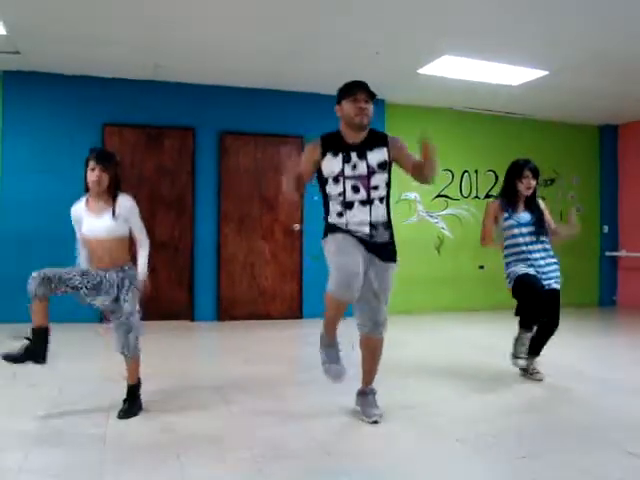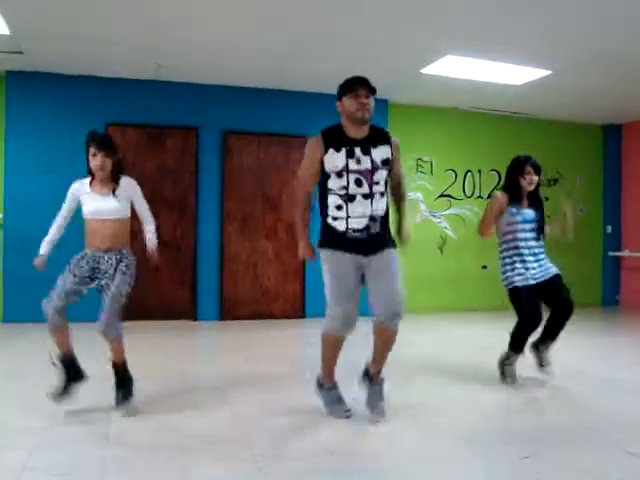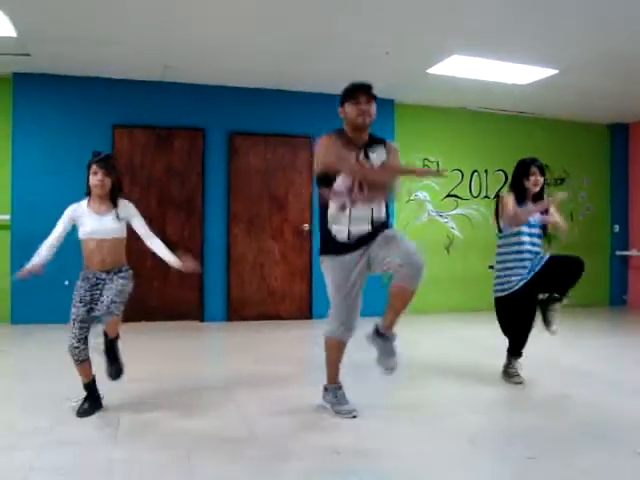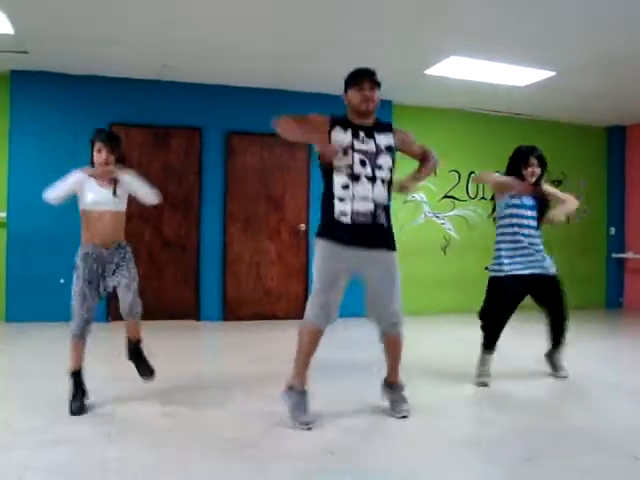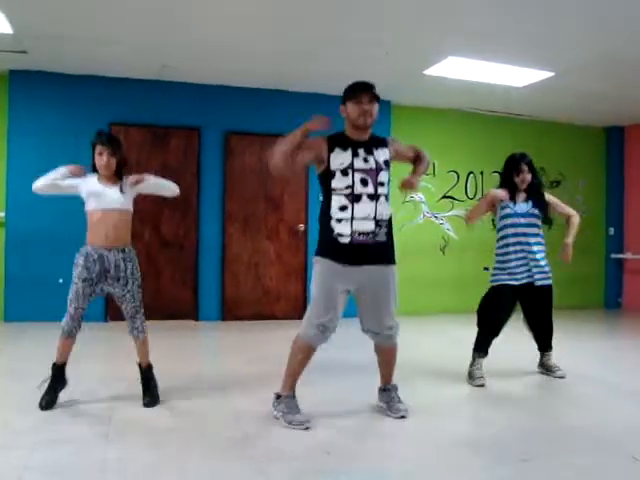
dt=0.2s
person 1, frame 1
left shoulder: (389, 144)
right shoulder: (320, 148)
left elbow: (425, 177)
right elbow: (294, 190)
left wrist: (429, 159)
right wrist: (290, 178)
left hip: (381, 246)
right hip: (342, 238)
left knee: (374, 321)
right knee: (346, 283)
left ankle: (366, 392)
right ankle: (328, 340)
person 1, frame 2
left shoulder: (388, 143)
right shoulder: (320, 144)
left elbow: (398, 184)
right elbow: (303, 195)
left wrist: (401, 223)
right wrist: (303, 239)
left hip: (380, 244)
right hip: (337, 245)
left knee: (391, 309)
right knee: (342, 317)
left ankle: (374, 376)
right ankle: (326, 383)
person 1, frame 3
left shoulder: (386, 149)
right shoulder: (329, 143)
left elbow: (387, 185)
right elbow: (360, 169)
left wrist: (353, 195)
right wrist: (420, 172)
left hip: (379, 237)
right hip: (339, 248)
left knee: (411, 262)
right knee: (343, 321)
left ankle: (384, 332)
right ankle: (332, 388)
person 1, frame 4
left shoulder: (391, 134)
right shoulder: (328, 126)
left elbow: (429, 156)
right elbow: (282, 124)
left wrist: (415, 178)
right wrist: (322, 144)
left hip: (379, 240)
right hip: (335, 239)
left knee: (389, 318)
right knee: (320, 311)
left ankle: (393, 386)
right ankle: (295, 389)
person 1, frame 5
left shoulder: (386, 147)
right shoulder: (325, 146)
left elbow: (420, 156)
right elbow: (277, 165)
left wrist: (415, 176)
right wrist: (303, 132)
left hip: (379, 259)
right hip: (334, 258)
left knee: (385, 329)
right knee: (318, 326)
left ankle: (388, 390)
right ankle: (284, 396)
person 2, frame 1
left shoulder: (125, 203)
right shoulder: (78, 209)
left elbow: (142, 240)
right elbow: (83, 246)
left wrist: (142, 273)
right wrist: (86, 272)
left hip: (123, 276)
right hip: (90, 274)
left knee: (129, 334)
right knee: (38, 280)
left ankle: (133, 395)
right ankle: (37, 346)
person 2, frame 2
left shoulder: (128, 185)
right shoulder: (79, 188)
left elbow: (147, 217)
right elbow: (62, 219)
left wrist: (151, 242)
right wrist: (44, 250)
left hip: (120, 259)
right hip: (90, 258)
left knee: (108, 319)
right knee: (53, 307)
left ankle: (123, 377)
right ankle: (71, 369)
person 2, frame 3
left shoulder: (123, 206)
right shoulder: (76, 210)
left elbow: (148, 237)
right elbow: (54, 238)
left wrist: (174, 260)
right wrist: (35, 263)
left hip: (119, 275)
right hip: (88, 279)
left knee: (109, 305)
right knee: (76, 343)
left ankle: (112, 347)
right ankle: (92, 395)
person 2, frame 4
left shoulder: (125, 180)
right shoulder: (80, 180)
left elbow: (153, 199)
right elbow: (51, 197)
left wrist: (125, 175)
right wrist: (79, 176)
left hip: (120, 254)
right hip: (88, 256)
left knee: (129, 301)
right knee: (80, 319)
left ankle: (135, 349)
right ankle: (78, 387)
person 2, frame 5
left shoulder: (130, 184)
right shoulder: (84, 183)
left elbow: (174, 190)
right elbow: (38, 187)
left wrist: (147, 180)
right wrist: (65, 171)
left hip: (124, 257)
right hip: (90, 256)
left knee: (135, 318)
right knee: (73, 317)
left ankle: (147, 378)
right ankle: (57, 379)
person 3, frame 1
left shoulder: (538, 205)
right shoulder: (497, 206)
left elbow: (555, 233)
right elbow: (485, 241)
left wrist: (570, 228)
right wrist: (494, 232)
left hip: (548, 271)
right hip: (521, 270)
left knee: (550, 323)
right knee: (535, 293)
left ankle: (529, 360)
right ankle: (524, 335)
person 3, frame 2
left shoulder: (537, 202)
right shoulder: (501, 199)
right elbow: (482, 232)
right wrist: (499, 227)
left hip: (542, 267)
right hip: (517, 271)
left knee: (564, 306)
right knee: (531, 317)
left ankle: (541, 346)
right ankle: (509, 358)
person 3, frame 3
left shoulder: (545, 204)
right shoulder: (508, 198)
left elbow: (561, 226)
right elbow: (514, 217)
left wrist: (547, 217)
right wrist: (543, 204)
left hip: (537, 266)
right hip: (511, 274)
left knee: (574, 266)
right knee: (520, 325)
left ankle: (549, 303)
right ankle: (511, 364)
person 3, frame 4
left shoulder: (542, 191)
right shoulder: (502, 186)
left elbow: (572, 202)
right elbow: (480, 178)
left wrist: (561, 211)
right wrist: (510, 182)
left hip: (537, 262)
right hip: (507, 264)
left knee: (557, 310)
right knee: (496, 313)
left ankle: (555, 355)
right ankle: (485, 361)
person 3, frame 5
left shoulder: (541, 197)
right shoulder: (500, 196)
left elbow: (573, 215)
right elbow: (470, 219)
left wrist: (569, 240)
right wrist: (489, 199)
left hip: (538, 273)
right hip: (507, 274)
left knee: (542, 320)
right knee: (493, 318)
left ankle: (546, 360)
right ankle: (476, 364)
